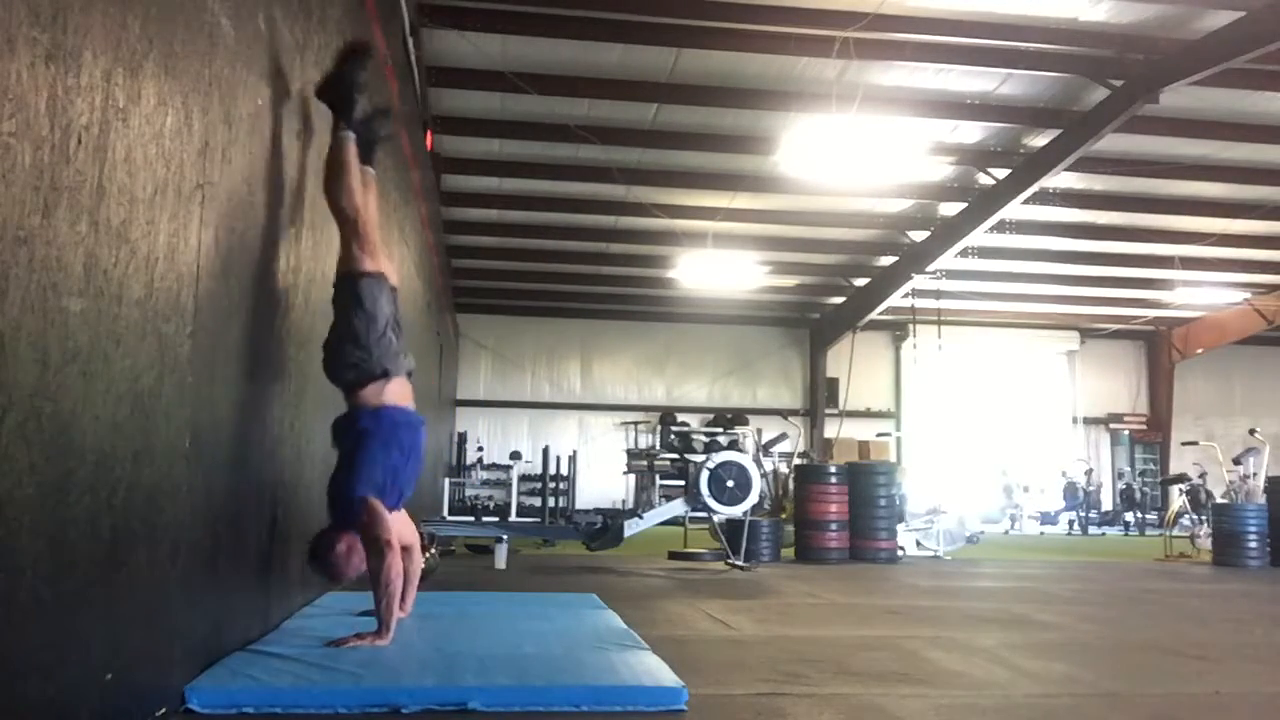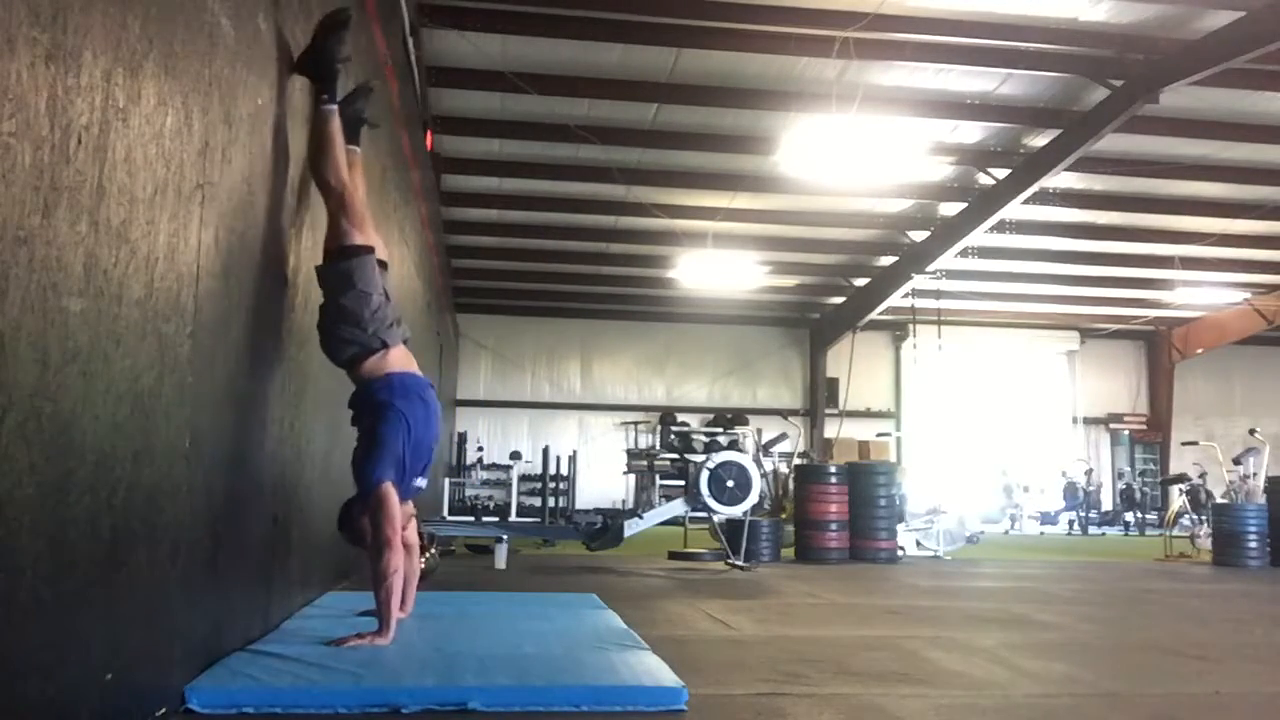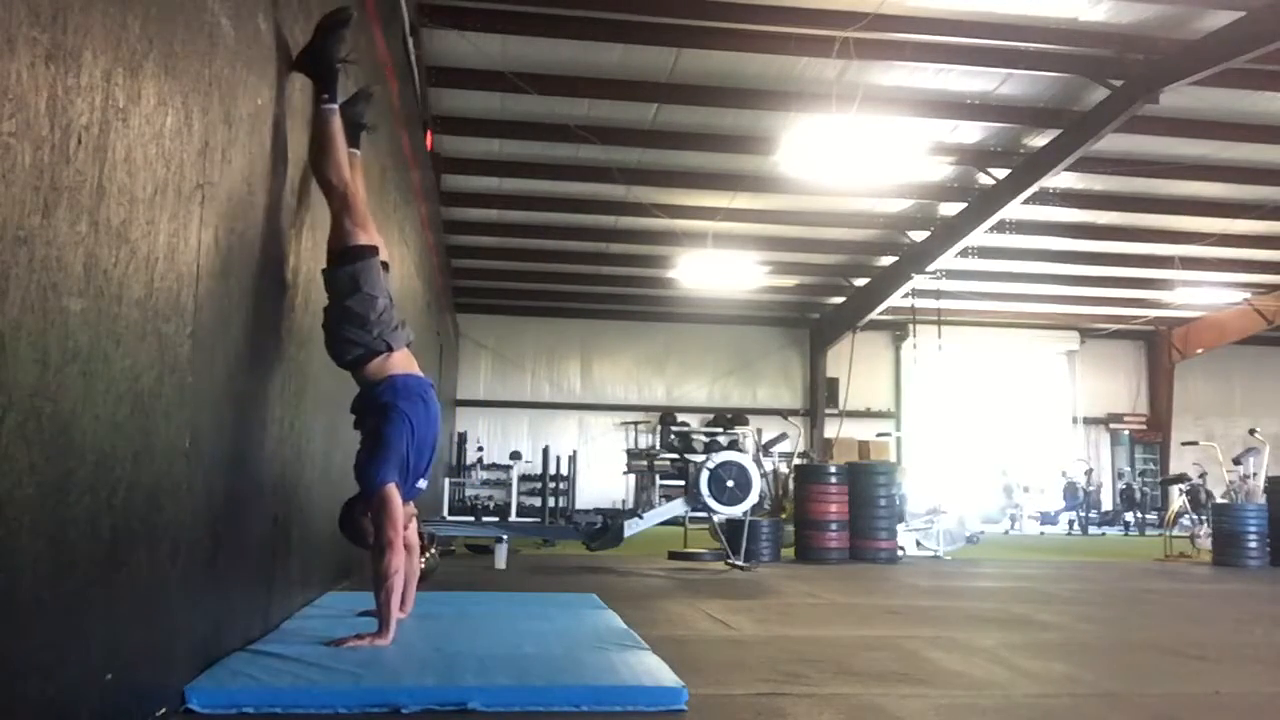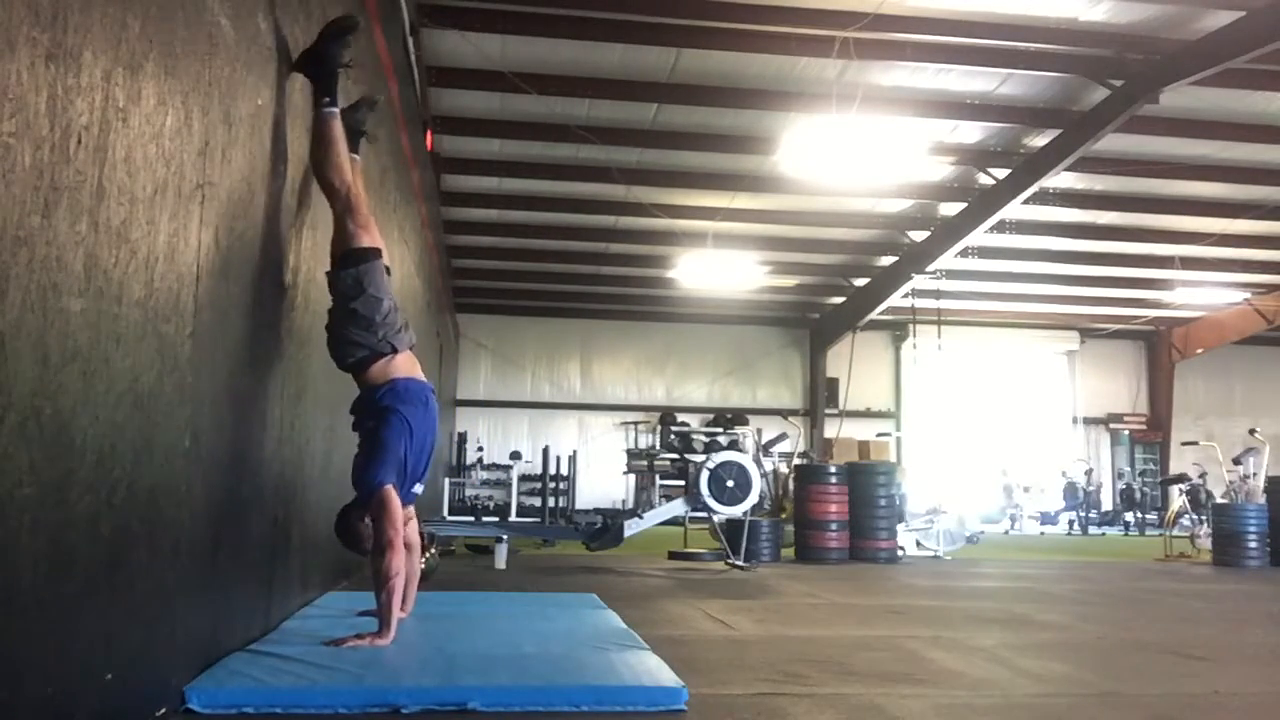
dt=0.2s
person 1, frame 1
right shoulder: (364, 502)
left wrist: (387, 627)
right wrist: (388, 624)
left hip: (375, 364)
right hip: (371, 365)
left knee: (363, 243)
right knee: (362, 241)
person 1, frame 2
right shoulder: (384, 481)
left wrist: (390, 623)
right wrist: (388, 624)
left hip: (371, 333)
right hip: (367, 335)
left knee: (350, 215)
right knee: (348, 212)
person 1, frame 3
right shoulder: (386, 482)
left wrist: (389, 624)
right wrist: (387, 625)
left hip: (373, 337)
right hip: (370, 340)
left knee: (352, 214)
right knee: (350, 211)
person 1, frame 4
right shoulder: (384, 485)
left elbow: (400, 549)
left wrist: (387, 628)
right wrist: (390, 624)
left hip: (376, 344)
right hip: (374, 345)
left knee: (353, 216)
right knee: (351, 214)
